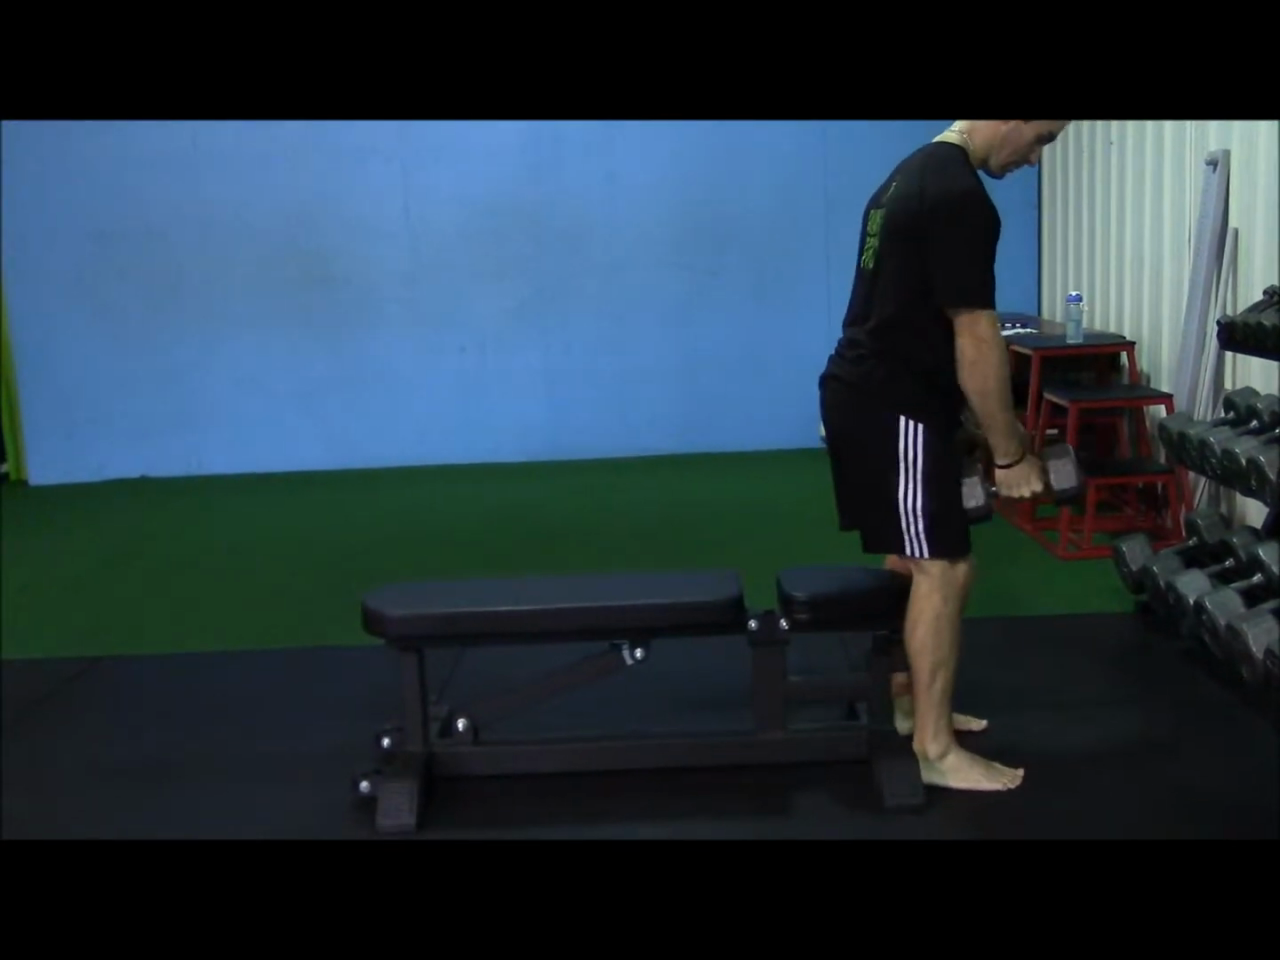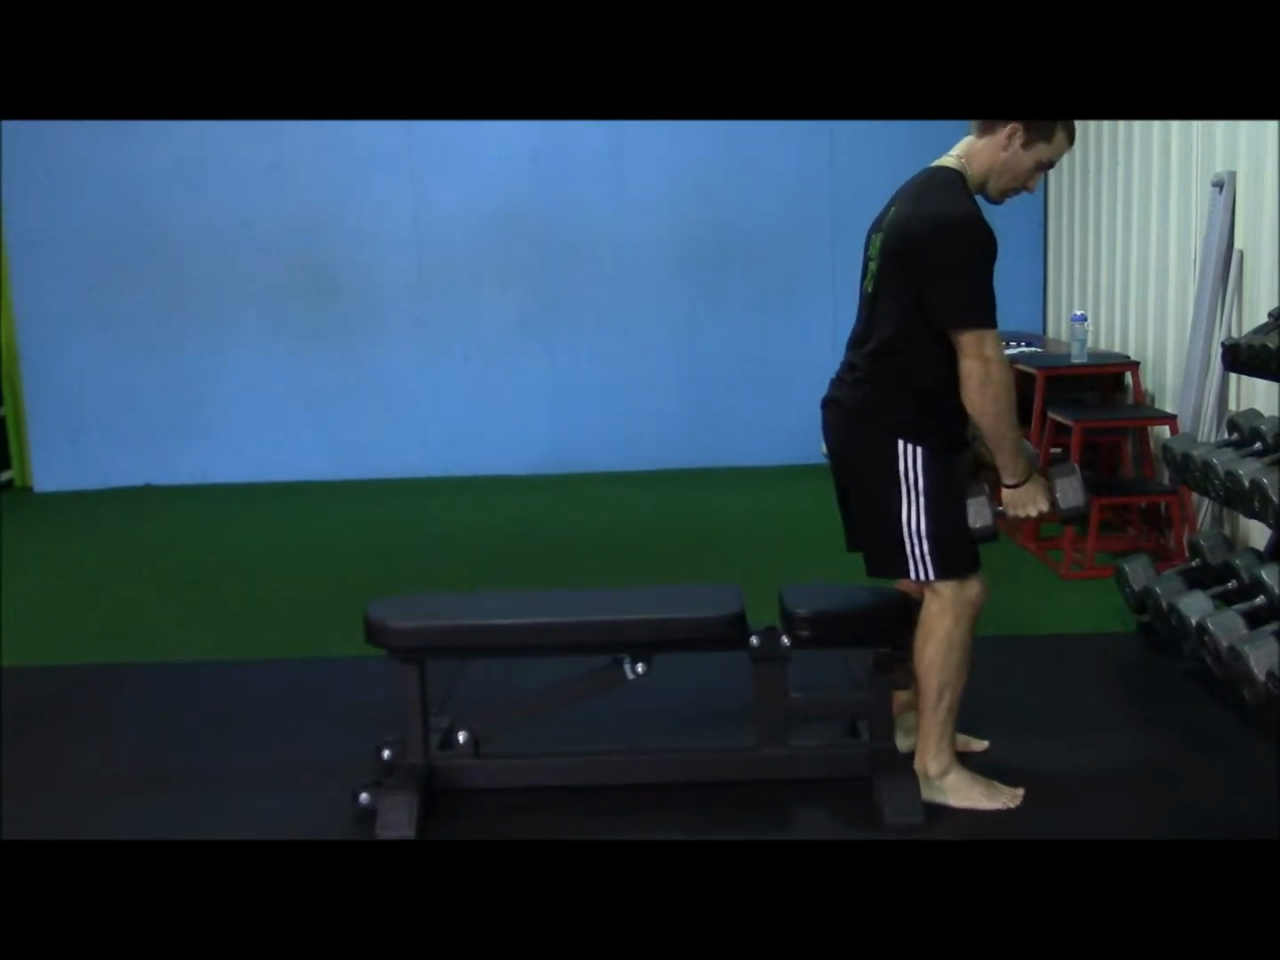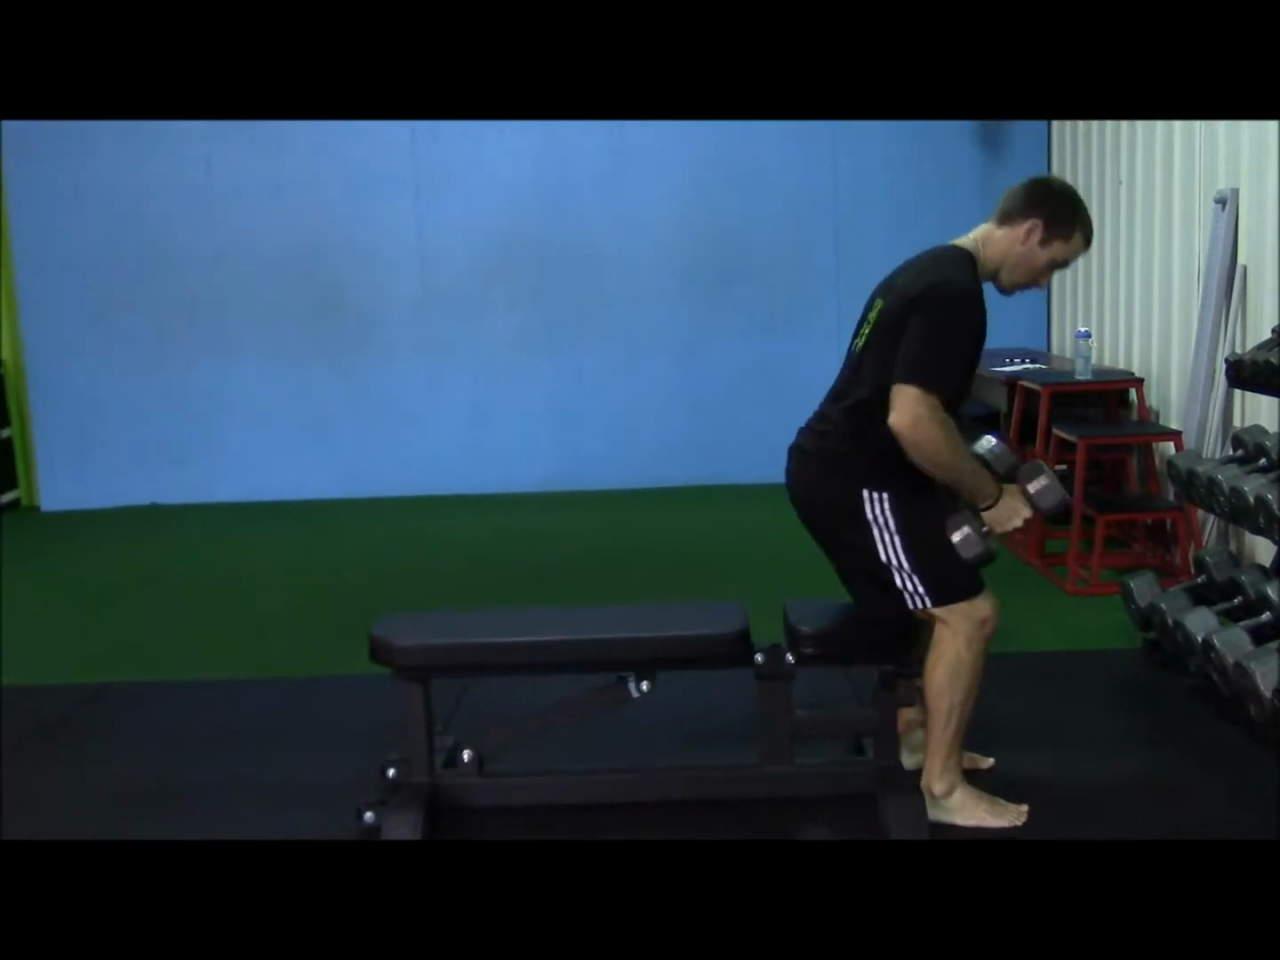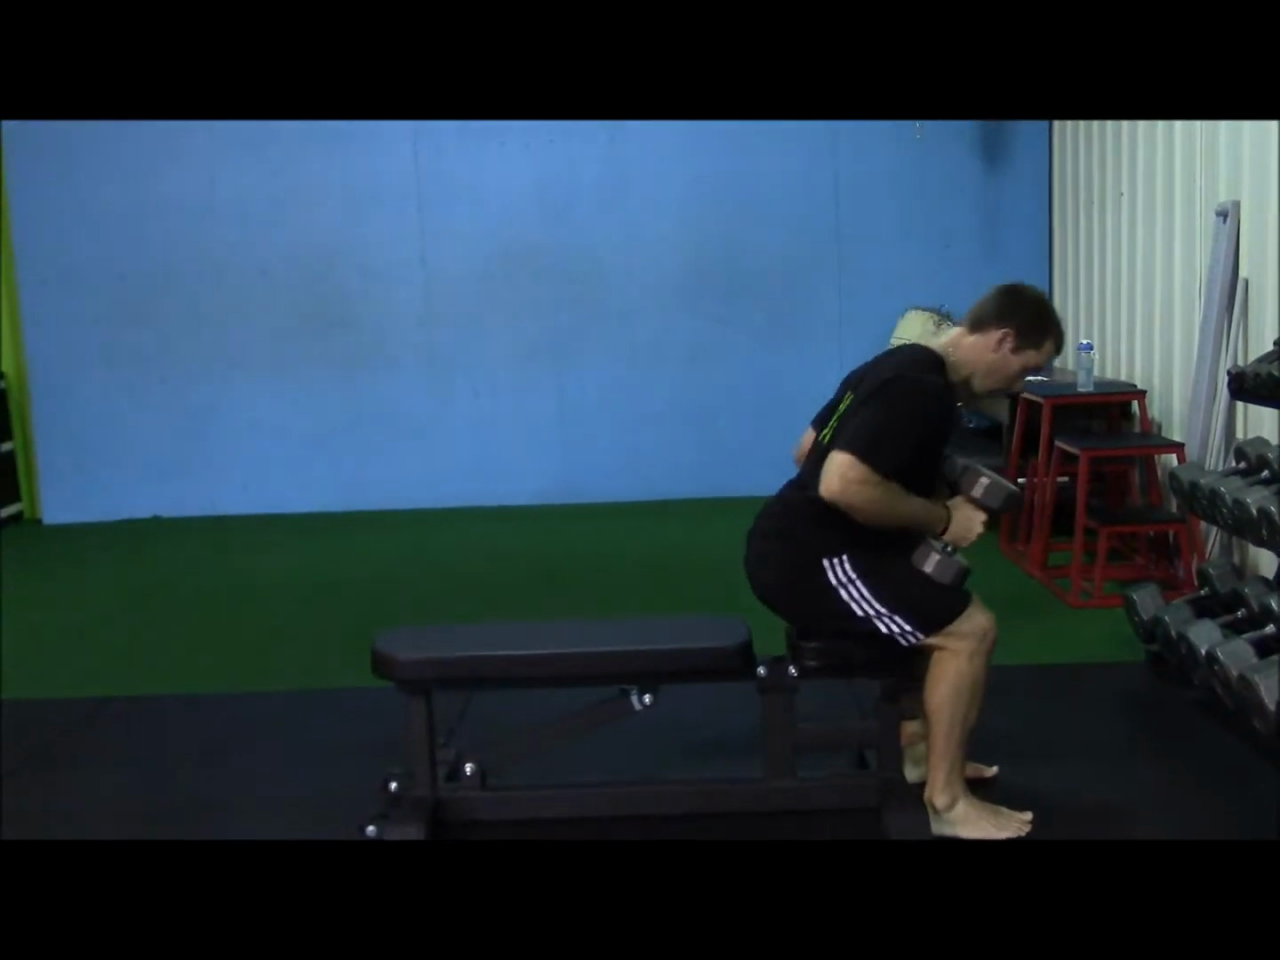
dt=0.4s
person 1, frame 1
left shoulder: (920, 172)
right shoulder: (959, 197)
right elbow: (976, 342)
right wrist: (1011, 455)
left hip: (865, 391)
right hip: (893, 406)
left knee: (910, 560)
right knee: (944, 569)
left ankle: (906, 698)
right ankle: (935, 750)
person 1, frame 2
left shoulder: (921, 196)
right shoulder: (956, 219)
right elbow: (980, 363)
right wrist: (1017, 474)
left hip: (868, 414)
right hip: (893, 430)
left knee: (922, 580)
right knee: (956, 589)
left ankle: (908, 717)
right ankle: (936, 768)
person 1, frame 3
left shoulder: (935, 269)
right shoulder: (955, 296)
right elbow: (911, 420)
left wrist: (969, 484)
right wrist: (992, 498)
left hip: (831, 465)
right hip: (850, 480)
left knee: (937, 599)
right knee: (969, 611)
left ankle: (913, 734)
right ankle: (944, 787)
person 1, frame 4
left shoulder: (903, 366)
right shoulder: (920, 390)
left elbow: (809, 449)
right elbow: (843, 485)
left wrist: (930, 506)
right wrist: (941, 519)
left hip: (791, 543)
right hip: (806, 559)
left knee: (951, 608)
right knee: (972, 629)
left ankle: (912, 746)
right ankle: (946, 801)
